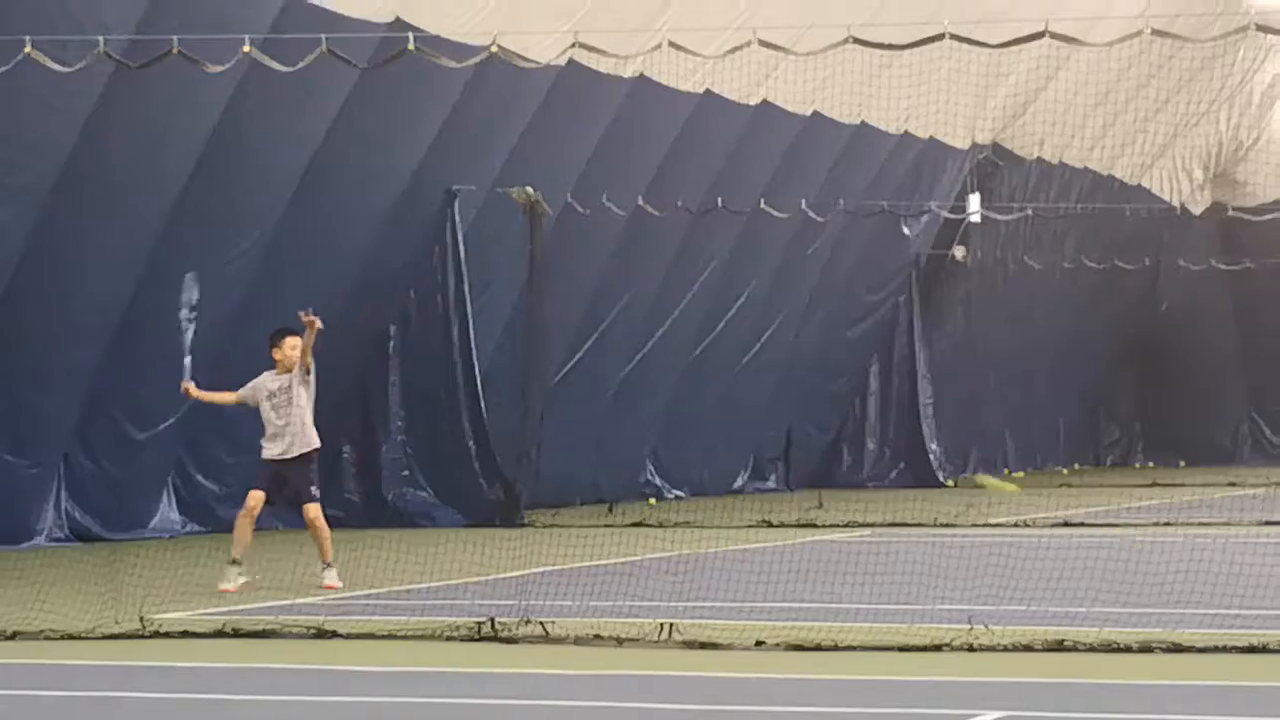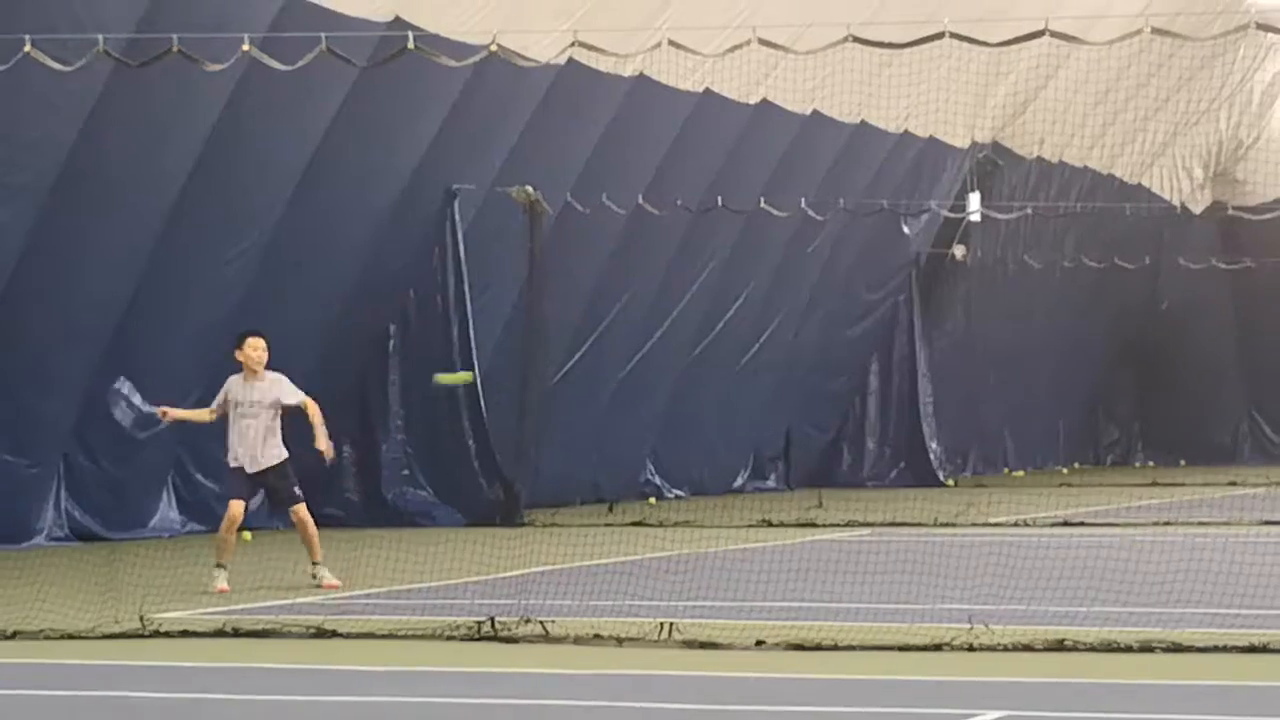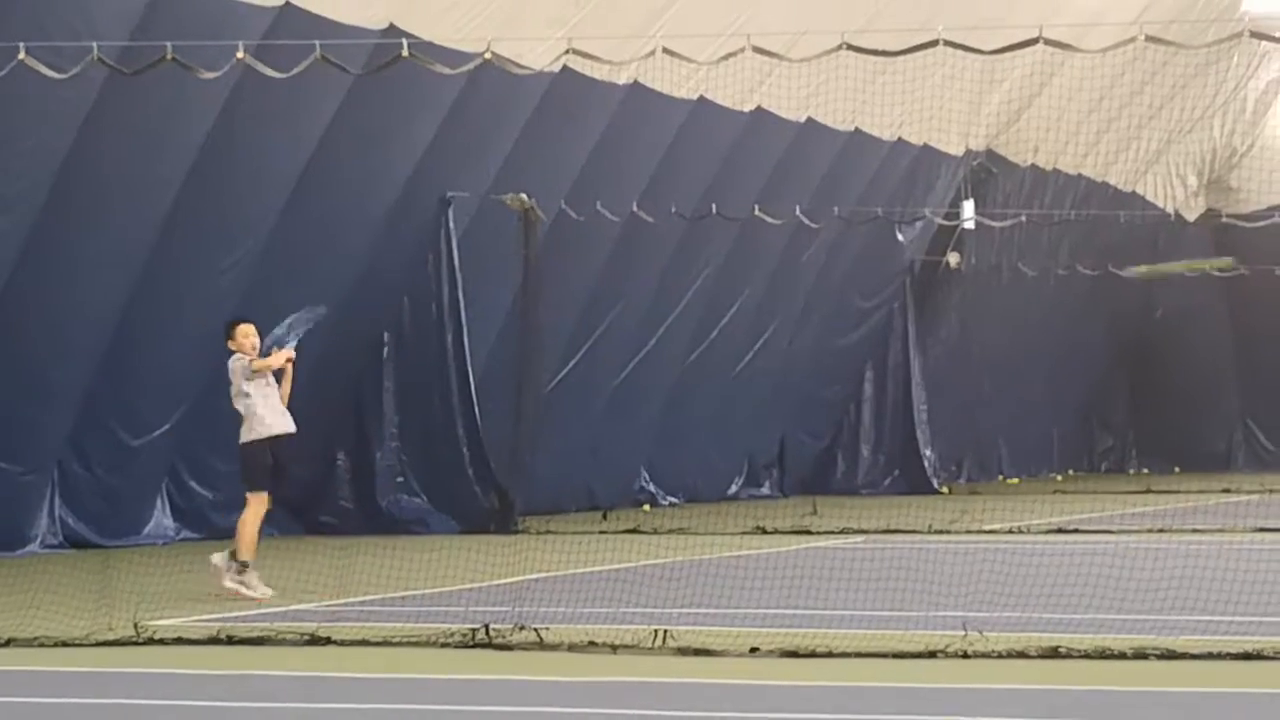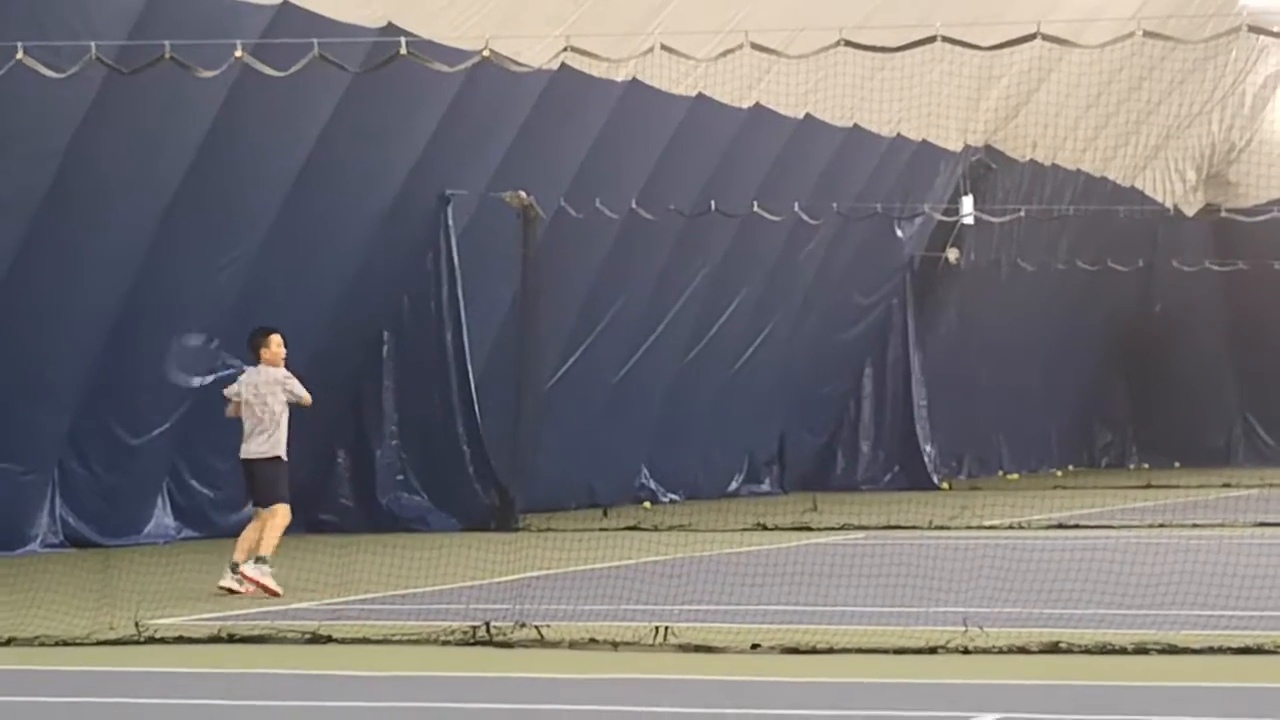
dt=0.3s
person 1, frame 1
left shoulder: (303, 373)
right shoulder: (263, 382)
left elbow: (306, 353)
right elbow: (234, 397)
left wrist: (311, 330)
right wrist: (198, 394)
left hip: (302, 456)
right hip: (273, 457)
left knee: (313, 515)
right knee: (250, 505)
left ankle: (328, 568)
right ankle: (234, 567)
person 1, frame 2
left shoulder: (277, 382)
right shoulder: (232, 385)
left elbow: (310, 405)
right elbow: (213, 414)
left wrist: (321, 435)
right wrist: (177, 414)
left hip: (274, 461)
right hip: (241, 463)
left knee: (302, 517)
right knee: (234, 515)
left ankle: (318, 569)
right ankle: (220, 570)
person 1, frame 3
left shoulder: (263, 371)
right shoulder: (237, 362)
left elbow: (280, 402)
right elbow: (269, 364)
left wrist: (288, 369)
right wrist: (285, 355)
left hip: (272, 441)
right hip: (256, 441)
left knee: (259, 506)
right knee: (256, 504)
left ankle: (231, 559)
right ankle: (243, 572)
person 1, frame 4
left shoulder: (244, 379)
right shoulder: (280, 376)
left elbow: (232, 412)
right elbow: (306, 399)
left hip: (249, 456)
right hip: (268, 455)
left knee: (261, 517)
right knee: (280, 514)
left ankle: (233, 573)
right ankle: (257, 566)
